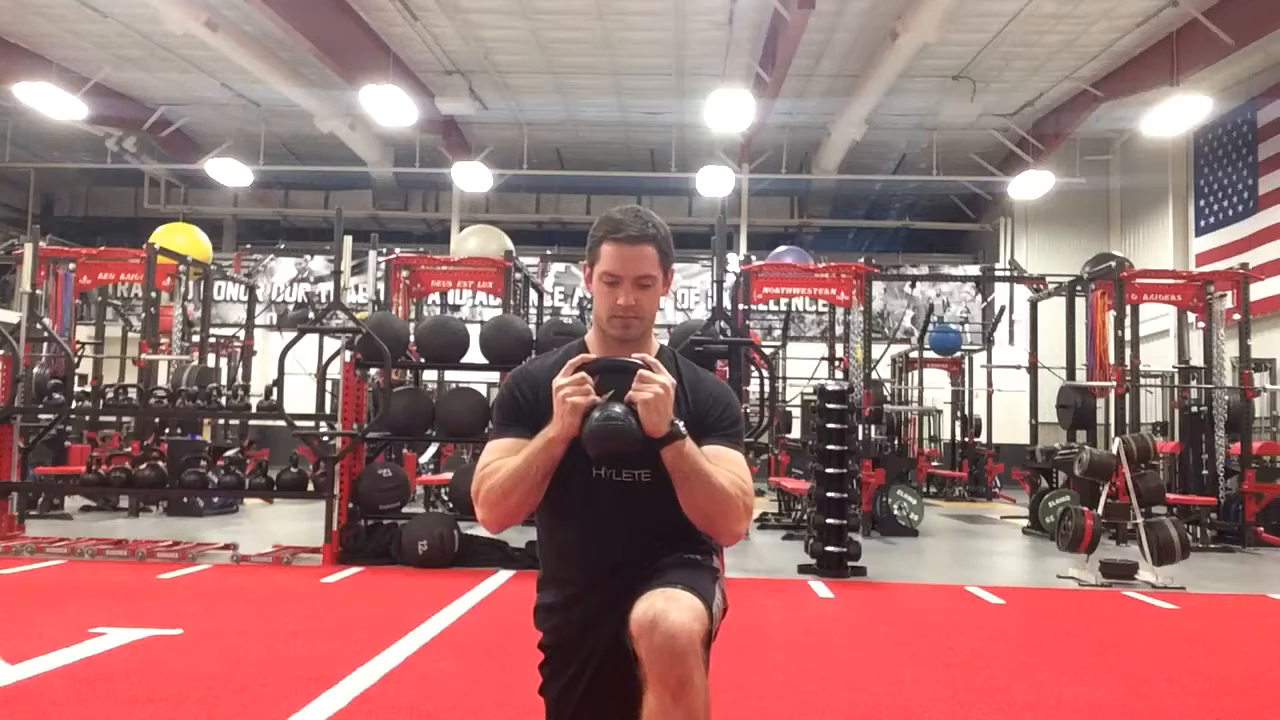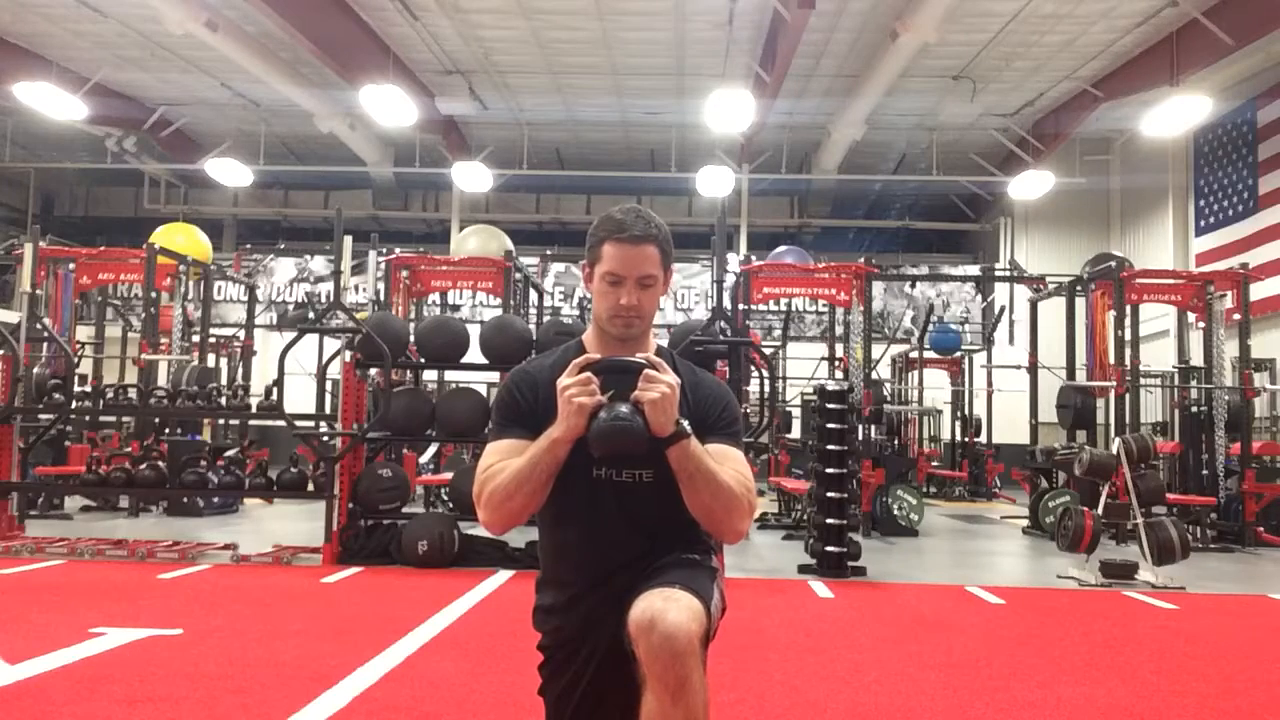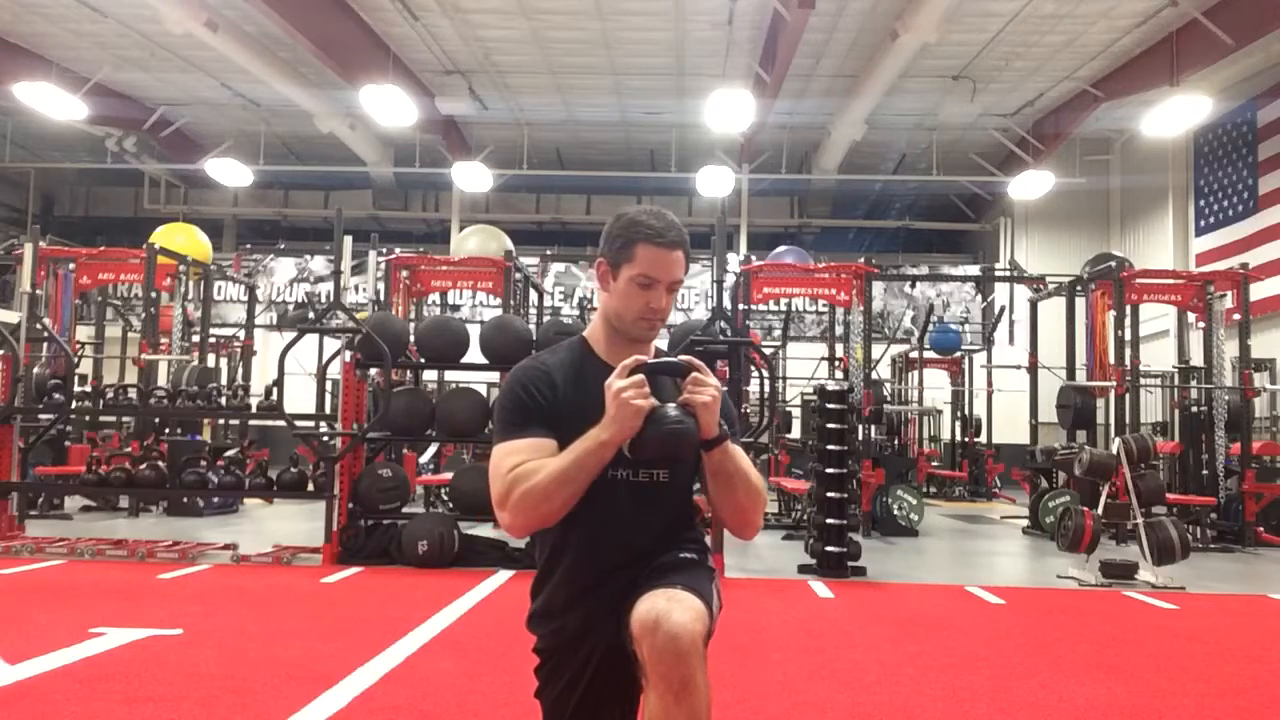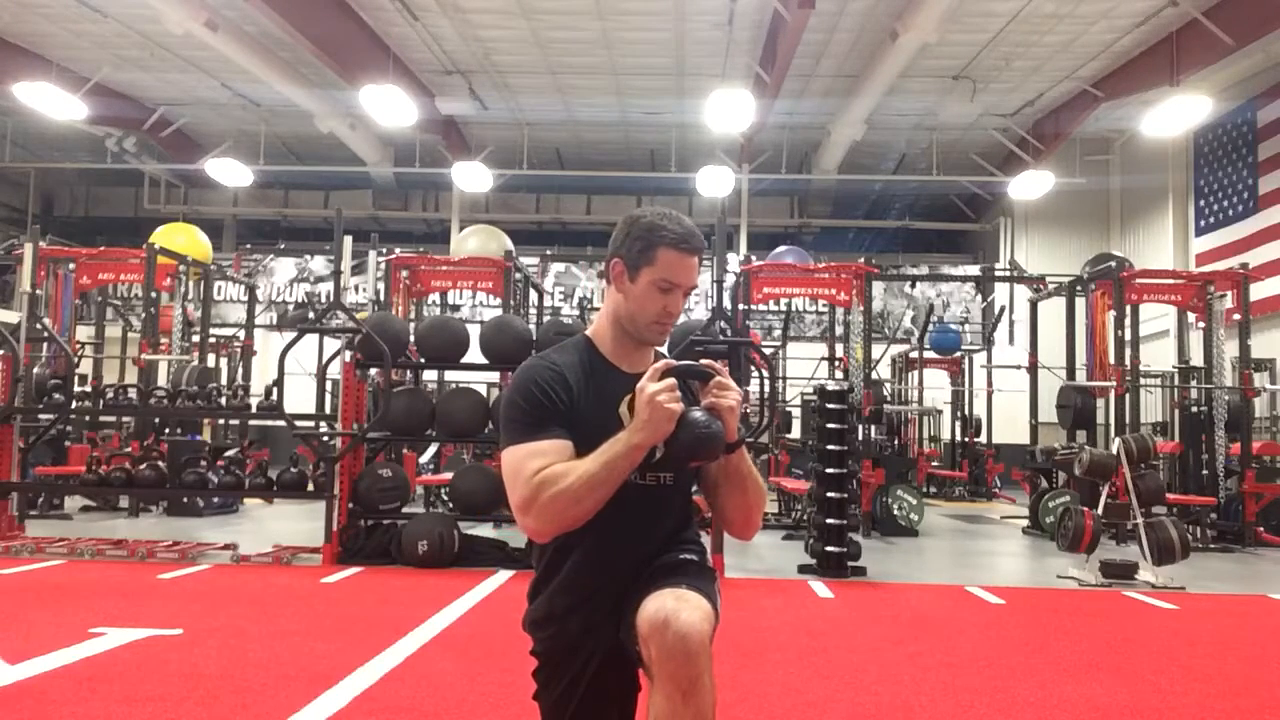
dt=0.7s
person 1, frame 1
left shoulder: (704, 392)
right shoulder: (534, 383)
left elbow: (732, 524)
right elbow: (492, 512)
left wrist: (668, 432)
right wrist: (559, 429)
left hip: (674, 575)
right hip: (574, 603)
left knee: (668, 629)
person 1, frame 2
left shoulder: (702, 392)
right shoulder: (533, 383)
left elbow: (734, 522)
right elbow: (494, 513)
left wrist: (674, 431)
right wrist: (563, 428)
left hip: (672, 575)
right hip: (575, 603)
left knee: (665, 629)
person 1, frame 3
left shoulder: (693, 386)
right shoulder: (539, 380)
left elbow: (746, 522)
right elbow: (515, 511)
left wrist: (713, 434)
right wrist: (612, 428)
left hip: (669, 572)
right hip: (573, 604)
left knee: (669, 632)
person 1, frame 4
left shoulder: (689, 383)
right shoulder: (546, 378)
left elbow: (743, 523)
right elbow: (537, 514)
left wrist: (730, 438)
right wrist: (640, 432)
left hip: (668, 574)
right hip: (575, 608)
left knee: (678, 630)
